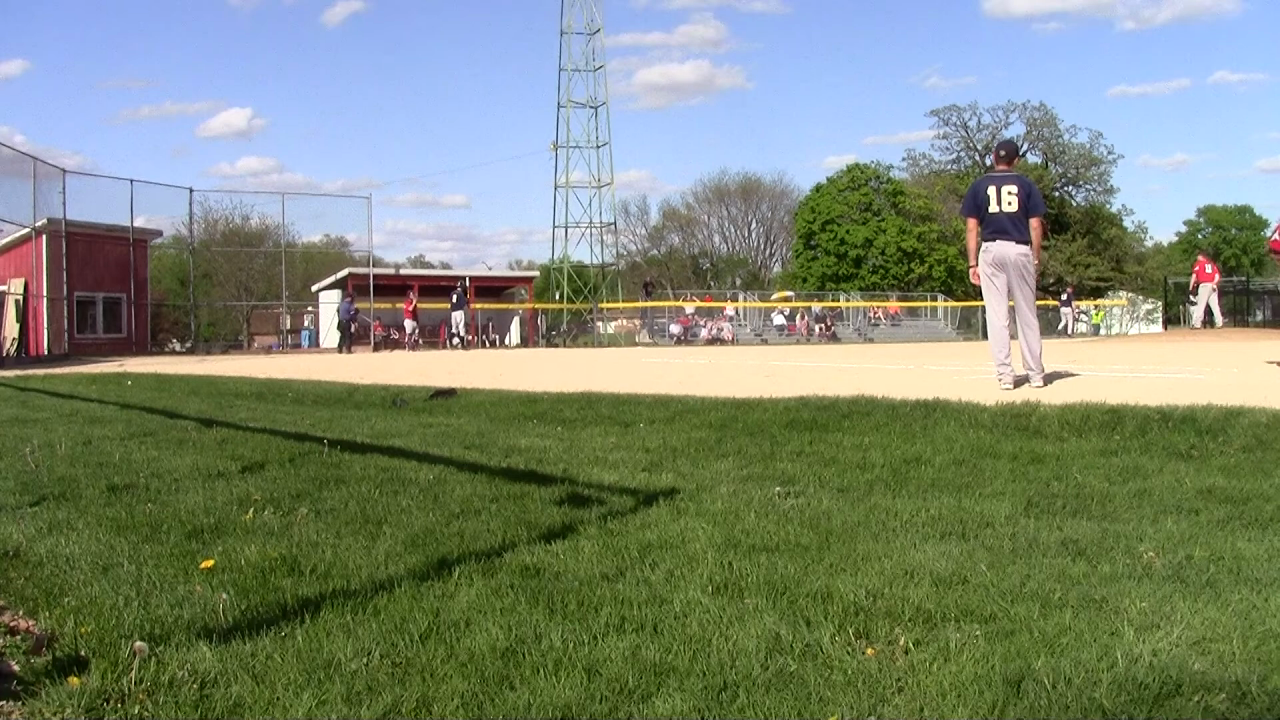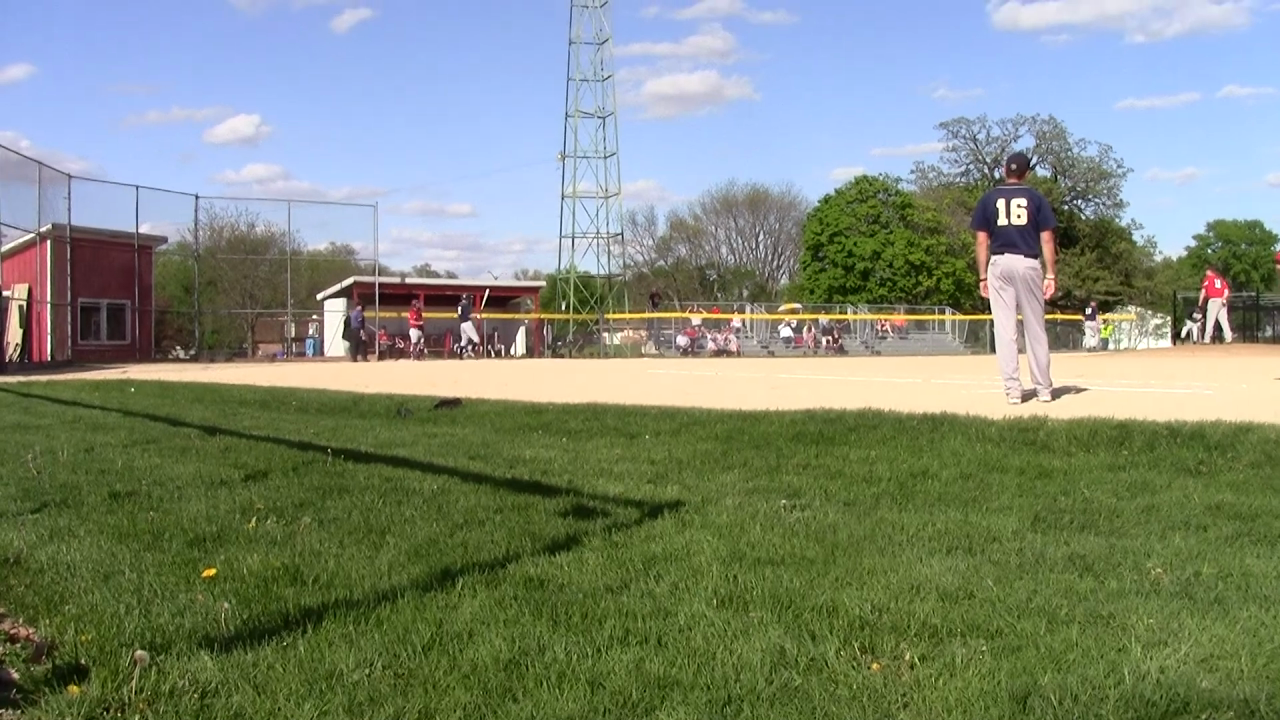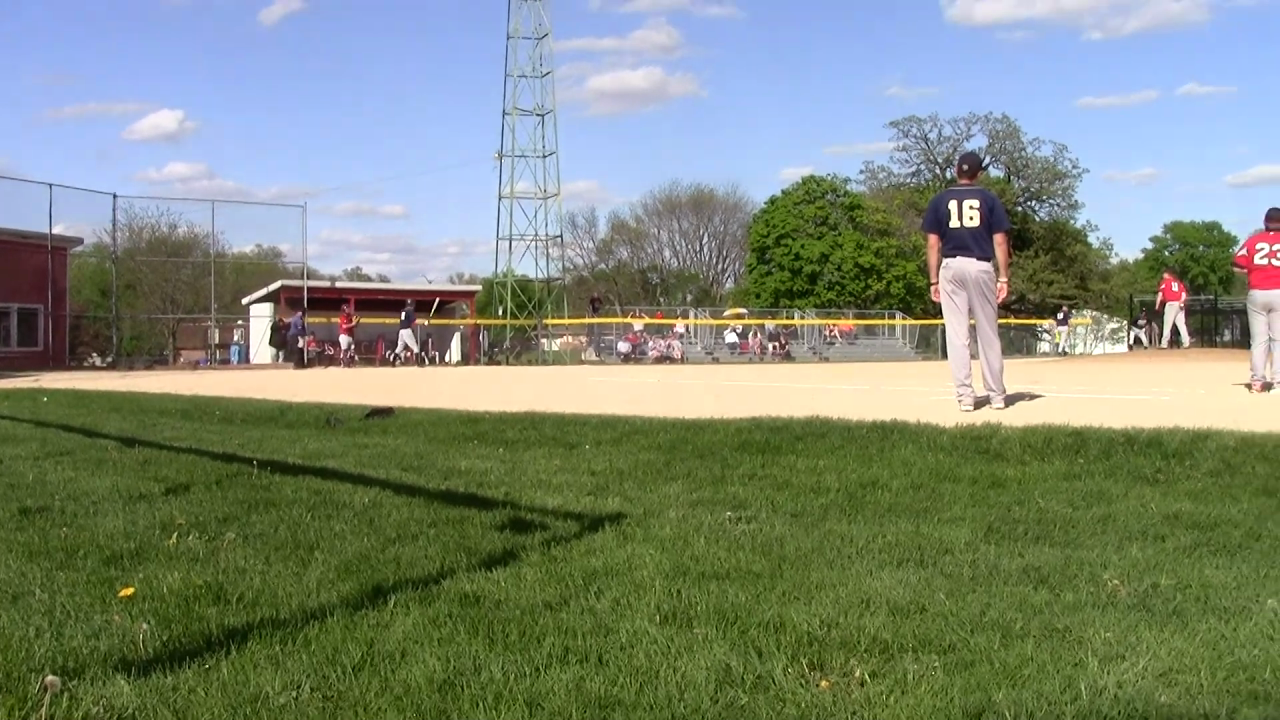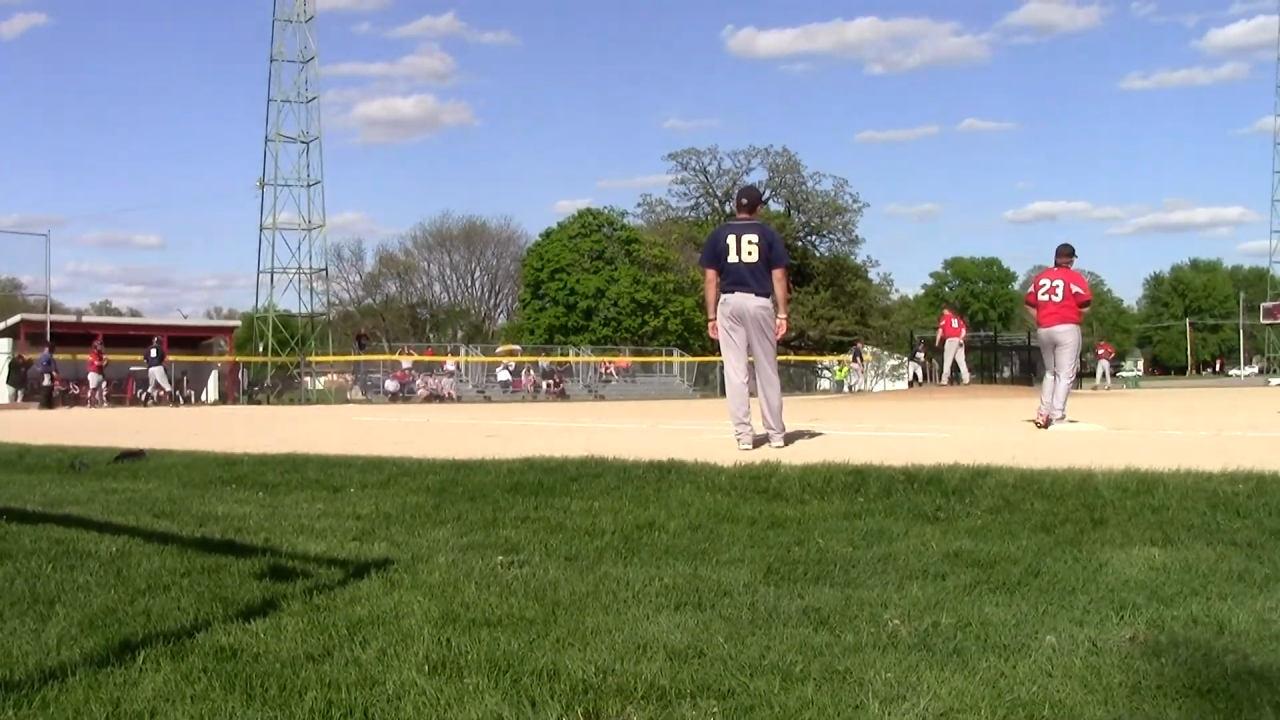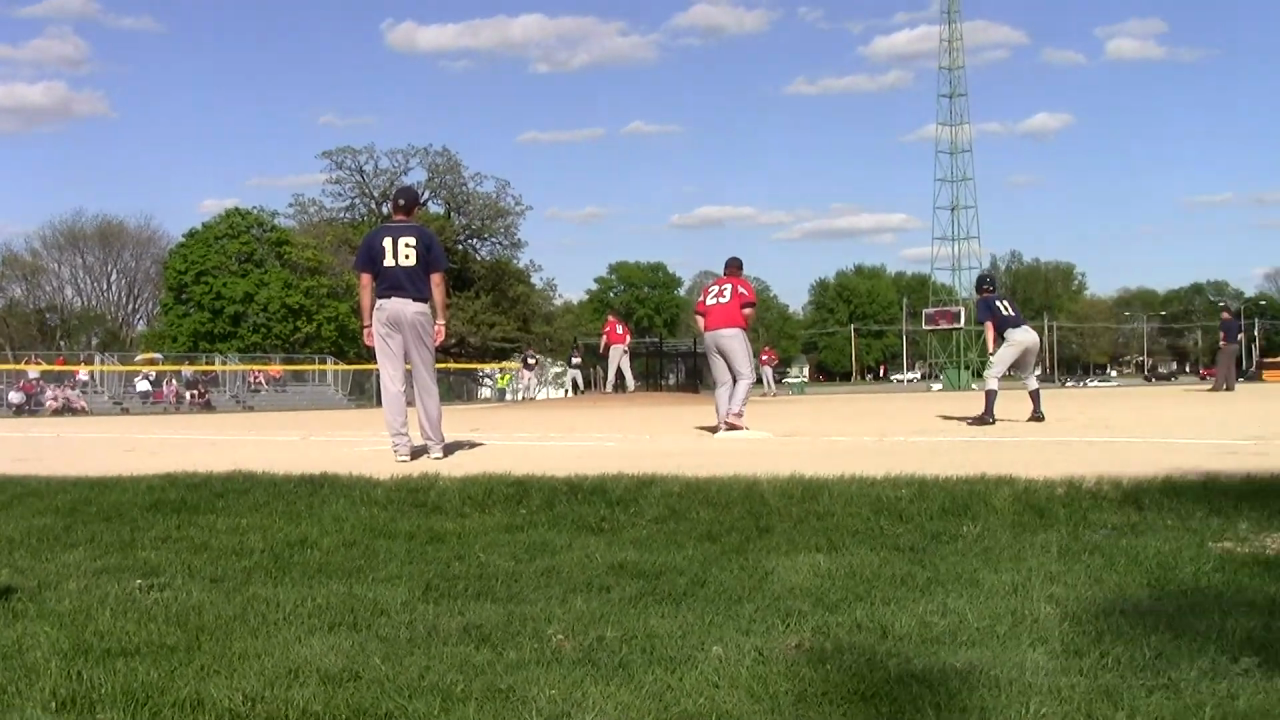
dt=0.7s
person 1, frame 1
left shoulder: (979, 185)
right shoulder: (1026, 184)
left elbow: (972, 228)
right elbow: (1036, 225)
left wrist: (973, 263)
right wrist: (1035, 258)
left hip: (990, 251)
right hip: (1020, 251)
left knee: (997, 315)
right knee: (1027, 314)
left ankle: (1005, 374)
right ankle: (1035, 373)
person 1, frame 2
left shoulder: (989, 198)
right shoulder: (1036, 198)
left elbow: (981, 241)
right elbow: (1047, 239)
left wrist: (983, 276)
right wrist: (1050, 274)
left hip: (999, 265)
right hip: (1029, 265)
left knee: (1005, 329)
right knee: (1035, 328)
left ankle: (1012, 388)
right ankle: (1043, 388)
person 1, frame 3
left shoulder: (940, 200)
right shoulder: (989, 199)
left elbow: (933, 244)
right elbow: (1000, 241)
left wrist: (933, 280)
right wrist: (1003, 277)
left hip: (951, 268)
right hip: (981, 268)
left knee: (957, 334)
right knee: (988, 334)
left ankle: (965, 395)
right ankle: (996, 395)
person 1, frame 4
left shoulder: (718, 235)
right shoulder: (768, 233)
left elbow: (711, 279)
right elbow: (779, 277)
left wrist: (711, 316)
right wrist: (782, 313)
left hip: (729, 304)
right hip: (760, 304)
left knee: (735, 371)
right knee: (767, 371)
left ankle: (743, 434)
right ankle: (776, 433)
person 1, frame 5
left shoulder: (373, 237)
right shoulder: (426, 236)
left elbow: (365, 284)
right elbow: (437, 282)
left wrist: (366, 322)
right wrist: (440, 319)
left hip: (385, 309)
right hip: (417, 309)
left knee: (391, 380)
right knee: (425, 379)
left ankle: (401, 445)
right ankle: (434, 443)
